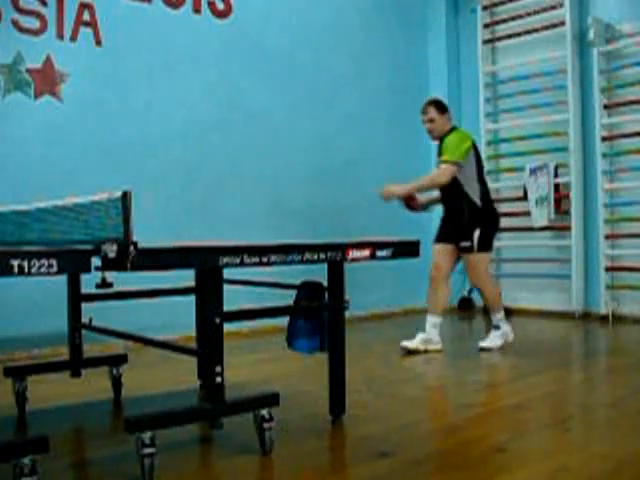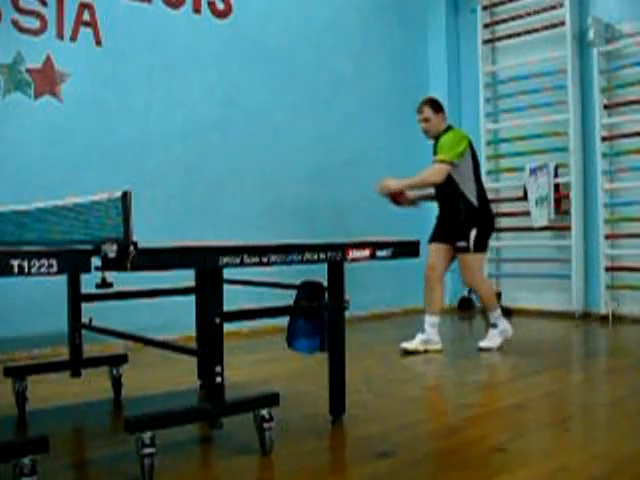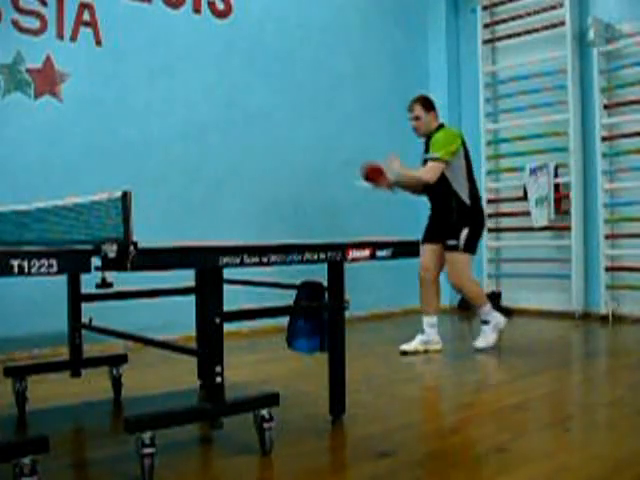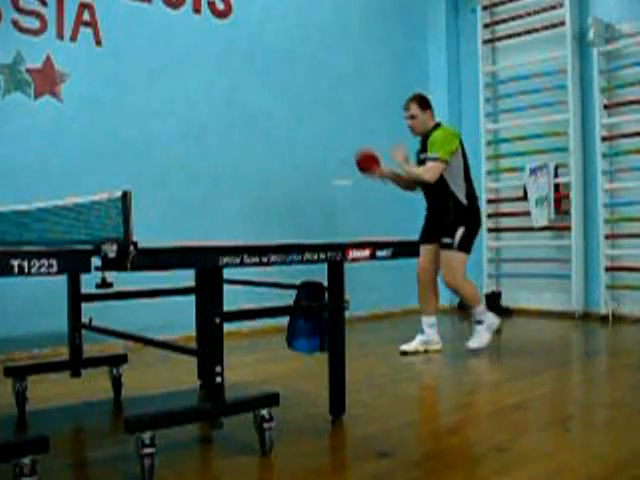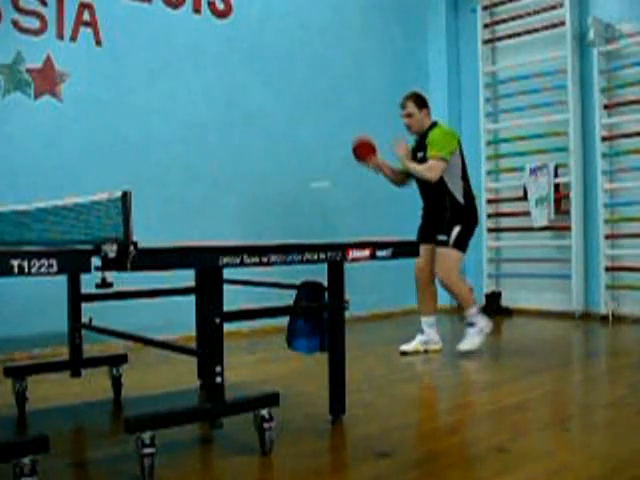
dt=0.2s
person 1, frame 1
left shoulder: (457, 139)
right shoulder: (446, 144)
left elbow: (443, 177)
left wrist: (405, 189)
right wrist: (428, 201)
left hip: (476, 218)
right hip: (454, 218)
left knee: (479, 276)
right knee: (438, 272)
left ankle: (501, 328)
right ankle: (431, 335)
person 1, frame 2
left shoulder: (453, 138)
right shoulder: (441, 144)
left elbow: (436, 176)
left wrist: (401, 184)
right wrist: (416, 196)
left hip: (471, 218)
right hip: (449, 218)
left knee: (472, 276)
right knee: (432, 271)
left ankle: (499, 325)
right ankle: (430, 335)
person 1, frame 3
left shoulder: (446, 137)
right shoulder: (432, 142)
left elbow: (429, 176)
right elbow: (426, 186)
left wrist: (400, 170)
right wrist: (396, 183)
left hip: (463, 217)
right hip: (441, 217)
left knee: (458, 278)
right knee: (426, 272)
left ankle: (490, 319)
right ankle: (429, 335)
person 1, frame 4
left shoulder: (443, 136)
right shoulder: (426, 143)
left elbow: (429, 175)
right elbow: (415, 184)
left wrist: (403, 164)
right wrist: (387, 175)
left hip: (459, 216)
right hip: (436, 216)
left knee: (452, 277)
right knee: (424, 273)
left ankle: (484, 319)
right ankle: (429, 335)
person 1, frame 5
left shoulder: (441, 135)
right shoulder: (419, 143)
left elbow: (431, 173)
right elbow: (403, 179)
left wrist: (405, 160)
right wrist: (381, 167)
left hip: (457, 215)
right hip: (433, 215)
left knee: (446, 275)
right knee: (422, 273)
left ankle: (477, 322)
right ankle: (428, 335)
